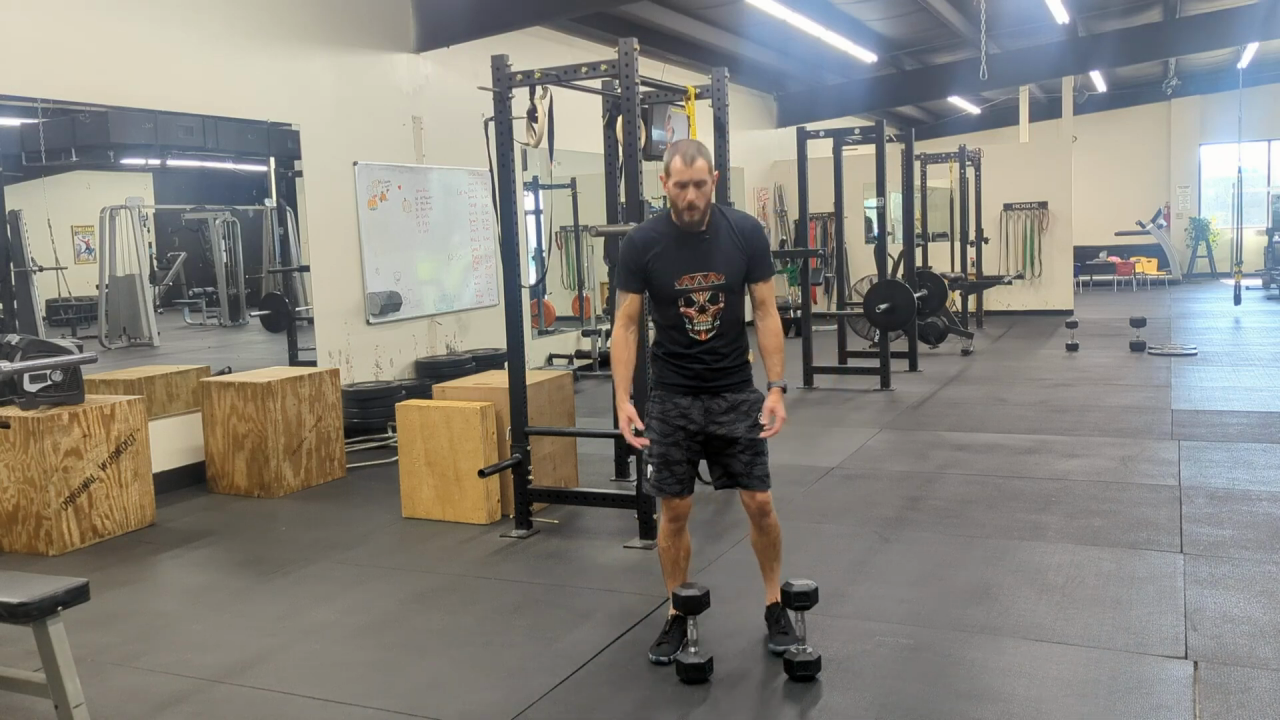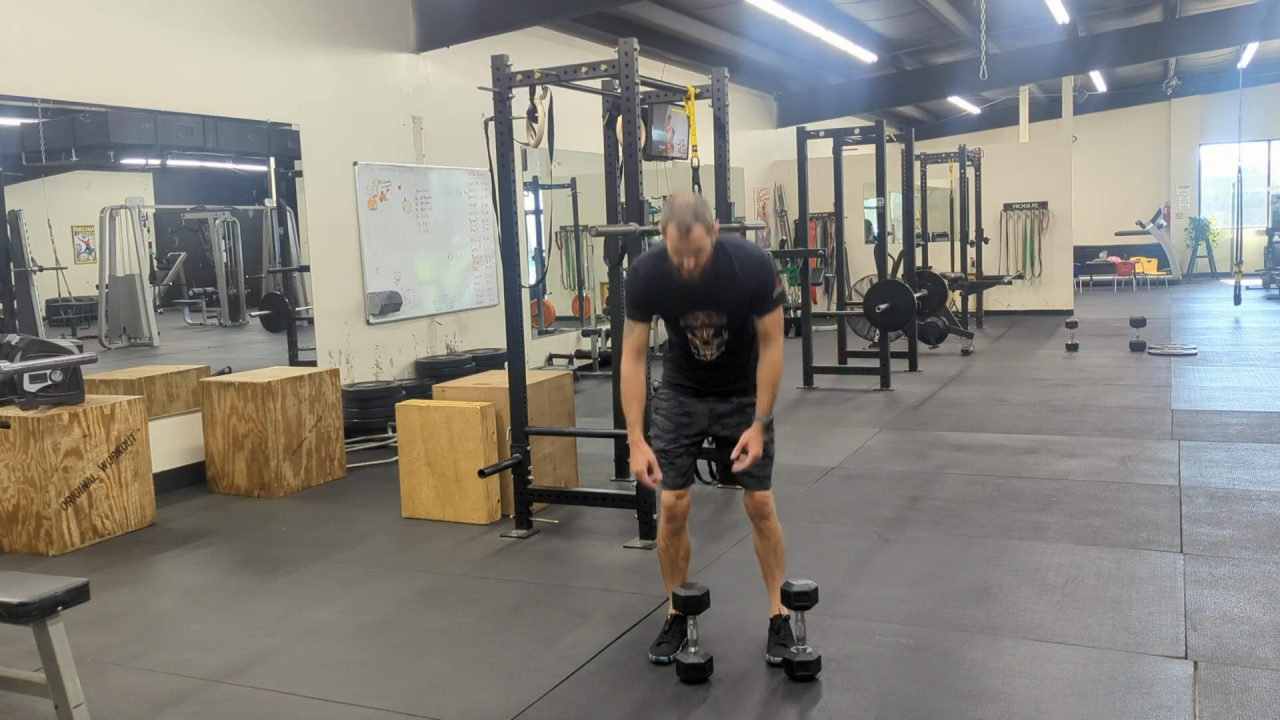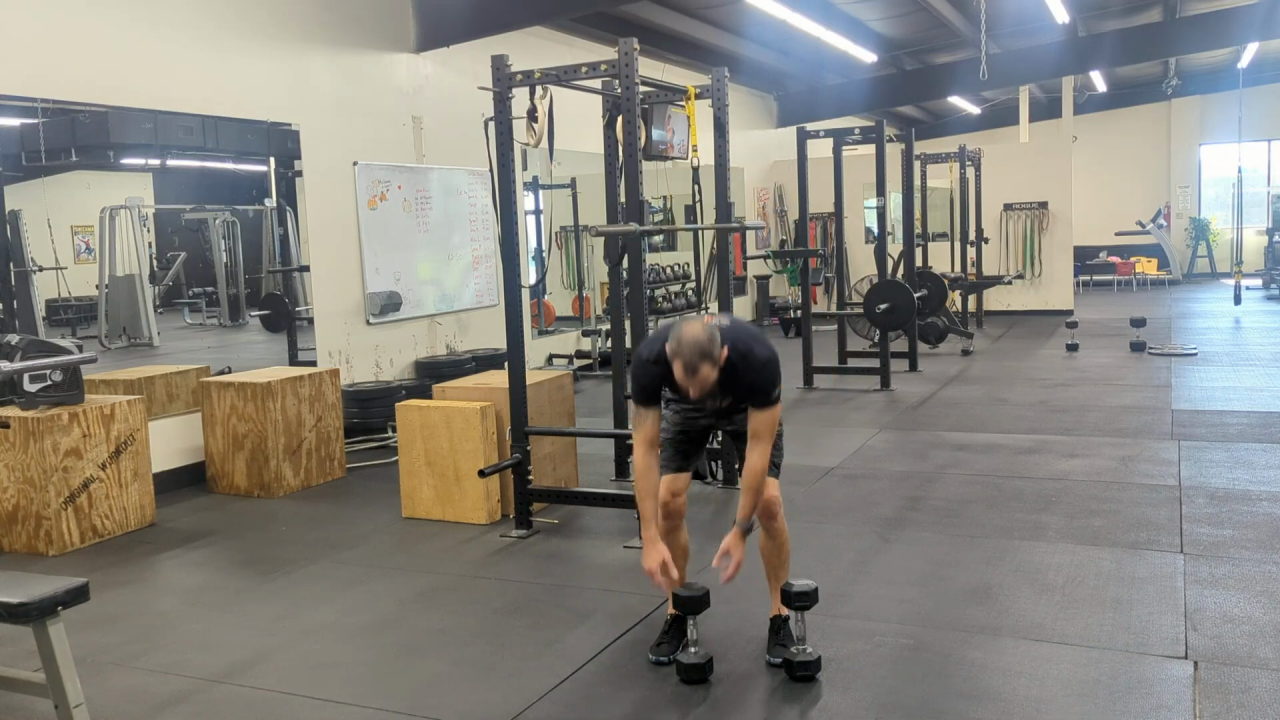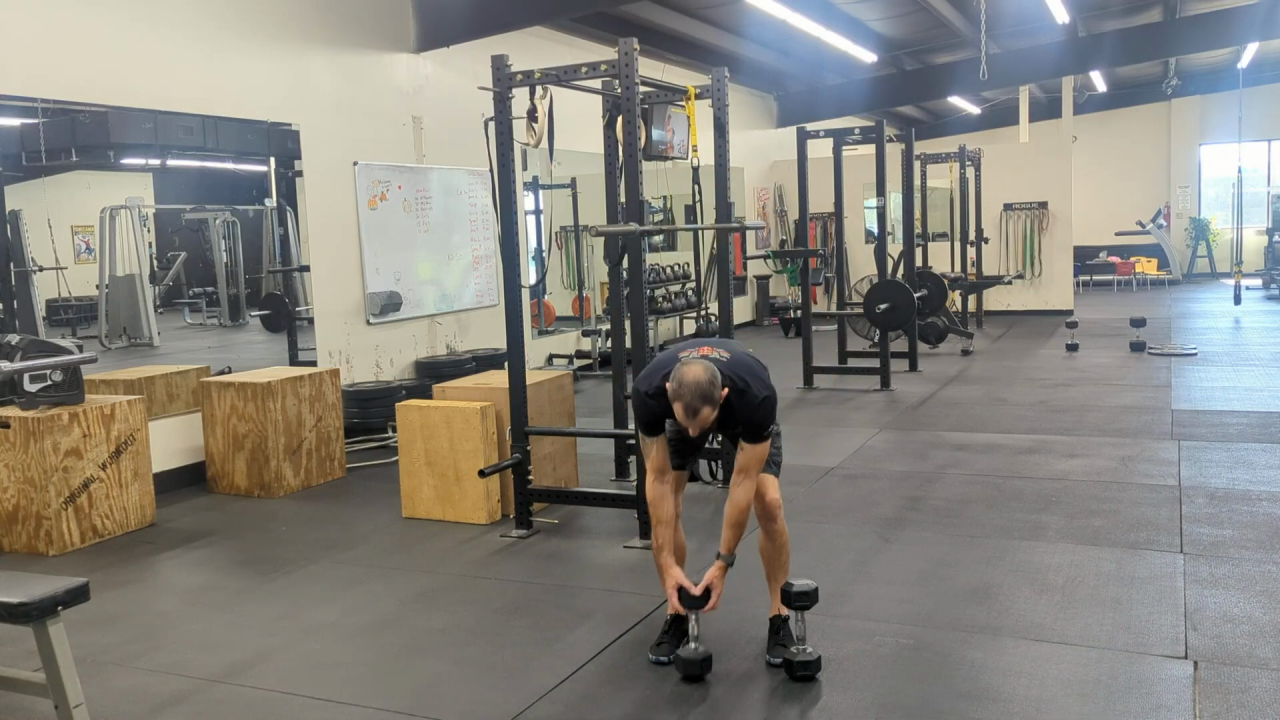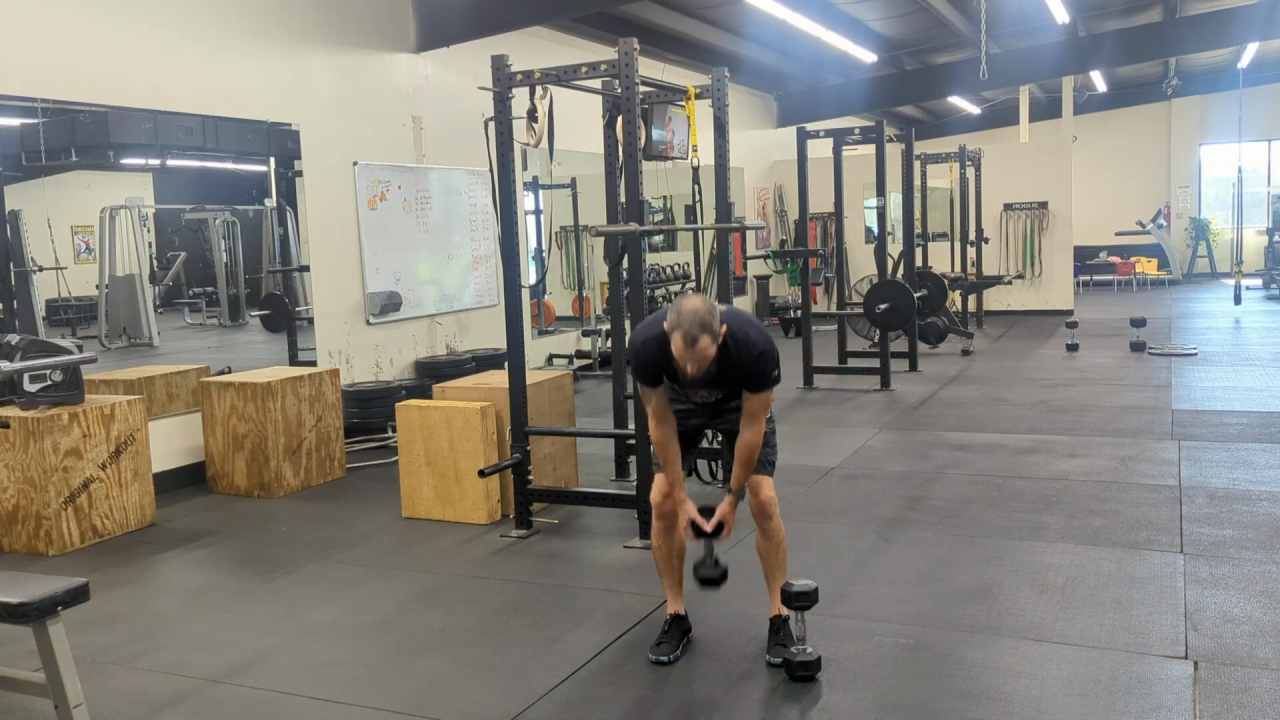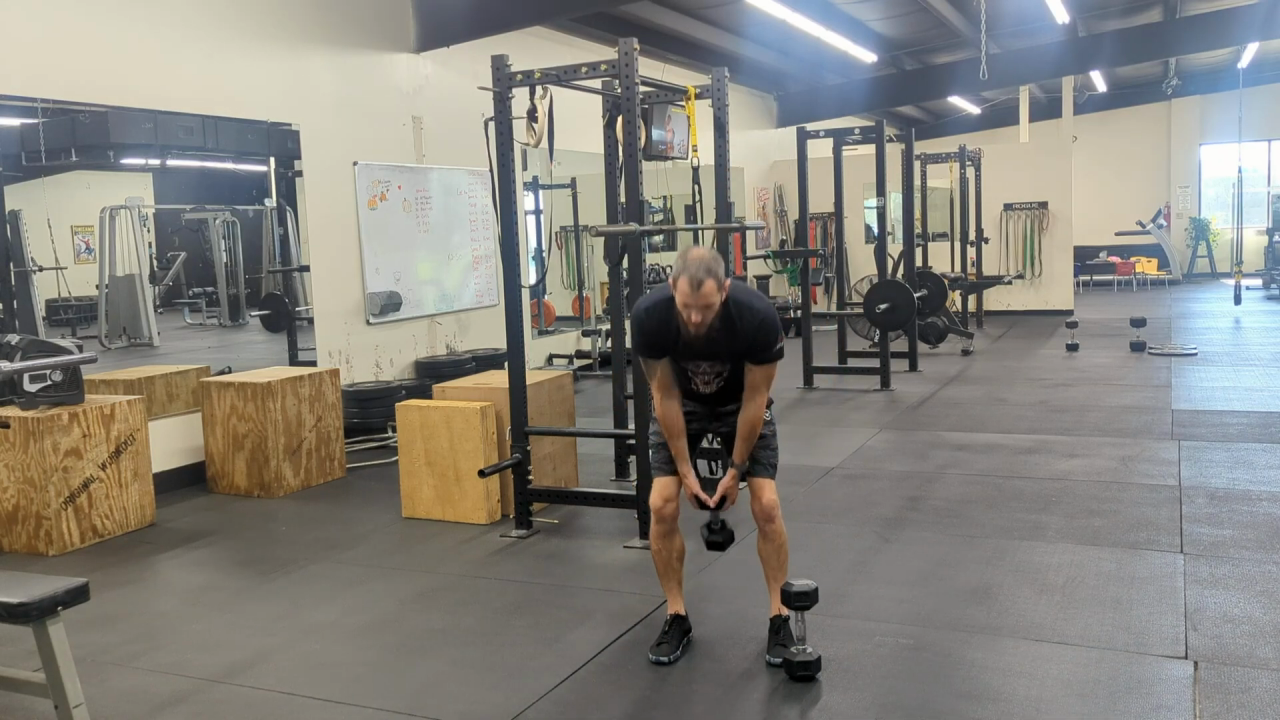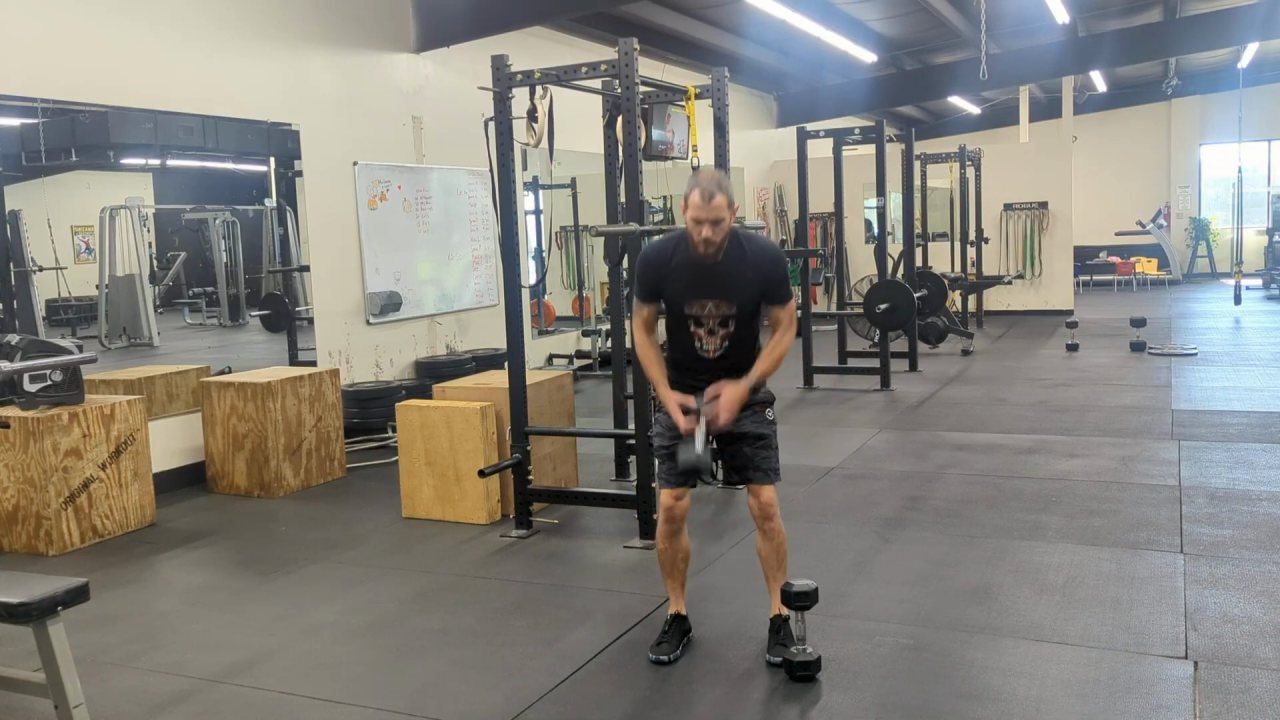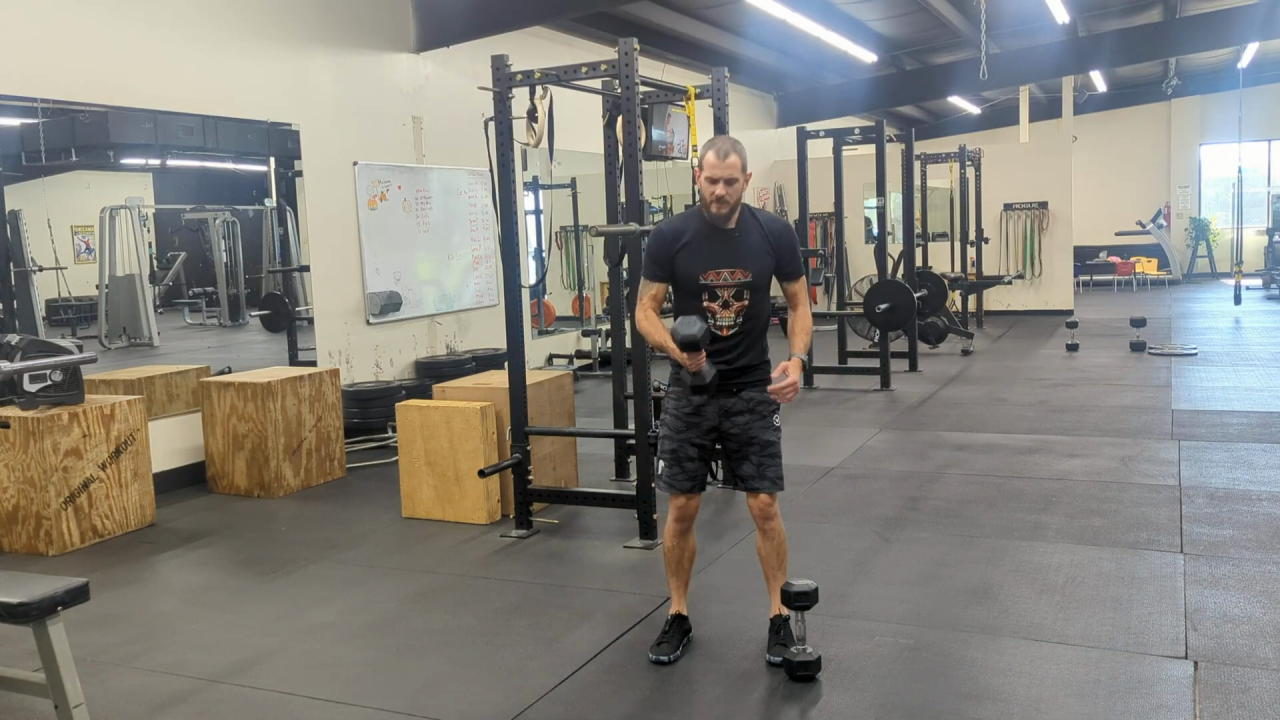
dt=0.3s
person 1, frame 1
left shoulder: (745, 232)
right shoulder: (641, 243)
left elbow: (766, 313)
right elbow: (626, 325)
left wrist: (776, 387)
right wrist: (622, 400)
left hip: (737, 393)
right hip: (671, 396)
left knee: (759, 504)
right knee: (674, 511)
left ankle: (776, 606)
right ankle: (678, 615)
person 1, frame 2
left shoulder: (752, 264)
right shoulder: (645, 273)
left elbow: (771, 344)
right elbow: (634, 356)
left wrist: (760, 425)
right wrist: (636, 440)
left hip: (742, 395)
right hip: (681, 394)
left knee: (760, 504)
right knee: (673, 506)
left ankle: (779, 615)
right ankle: (678, 615)
person 1, frame 3
left shoulder: (758, 358)
right shoulder: (649, 360)
left elbow: (759, 447)
right elbow: (645, 450)
left wrist: (740, 530)
right wrist: (651, 540)
left hip: (747, 406)
right hip: (682, 411)
left knee: (769, 501)
right knee: (669, 498)
left ankle: (779, 616)
right ankle: (677, 615)
person 1, frame 4
left shoulder: (756, 394)
right shoulder: (649, 390)
left elbow: (743, 482)
right elbow: (658, 478)
left wrist: (722, 563)
right wrist: (668, 565)
left hip: (744, 417)
right hip: (681, 408)
left knee: (768, 502)
right knee: (665, 503)
left ankle: (779, 617)
right ankle: (676, 617)
person 1, frame 5
left shoulder: (755, 345)
right shoulder: (644, 343)
left elbow: (752, 424)
right elbow: (661, 421)
left wrist: (733, 498)
right wrist: (680, 498)
left hip: (740, 401)
right hip: (679, 403)
left knee: (763, 501)
right knee: (661, 502)
left ankle: (779, 617)
right ankle: (676, 617)
person 1, frame 6
left shoulder: (758, 315)
right shoulder: (648, 315)
left elbow: (754, 399)
right elbow: (665, 395)
left wrist: (736, 471)
right wrist: (685, 470)
left hip: (739, 402)
right hip: (682, 402)
left knee: (765, 505)
right knee: (662, 505)
left ankle: (779, 617)
right ankle: (676, 617)
person 1, frame 7
left shoulder: (763, 257)
right shoulder: (657, 258)
left elbow: (784, 327)
right elbow: (642, 329)
left wrist: (744, 388)
right wrist: (668, 396)
left hip: (744, 394)
right hip: (683, 394)
left knee: (764, 505)
right knee: (672, 508)
left ankle: (780, 616)
right ankle: (677, 616)
person 1, frame 8
left shoulder: (774, 233)
right shoulder: (670, 236)
left elbow: (799, 302)
right elbow: (645, 309)
left wrist: (797, 360)
right wrist: (675, 349)
left hip: (753, 392)
right hip: (689, 393)
left knee: (765, 507)
right knee: (682, 509)
left ankle: (780, 615)
right ankle: (678, 616)
